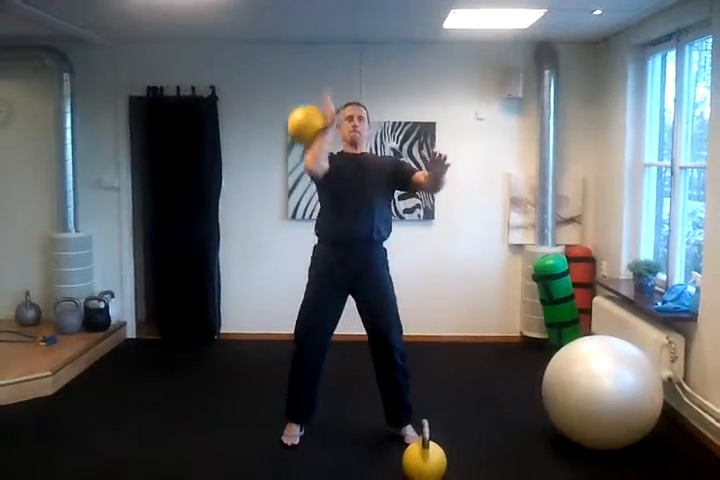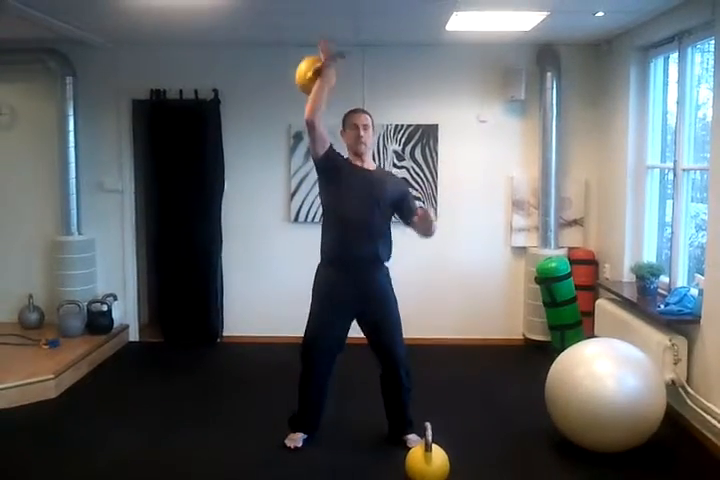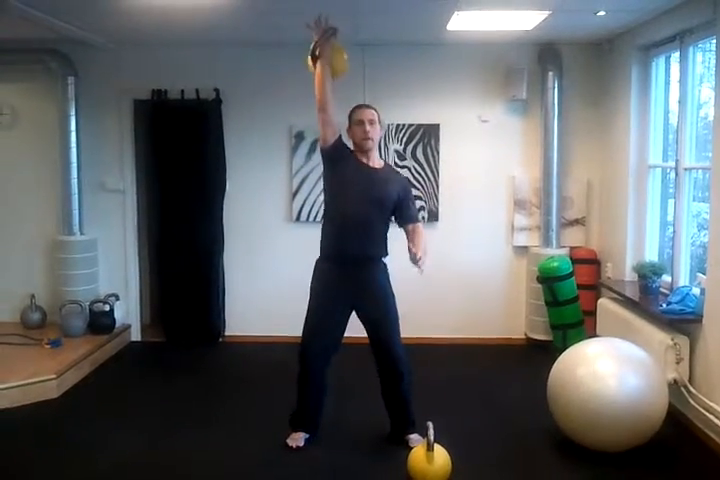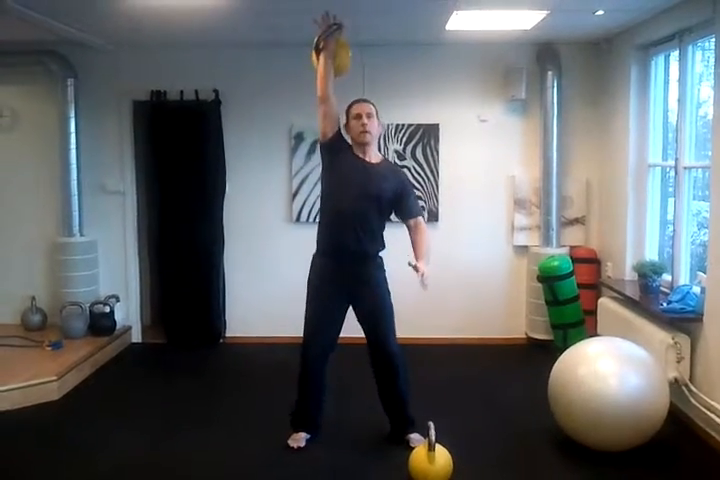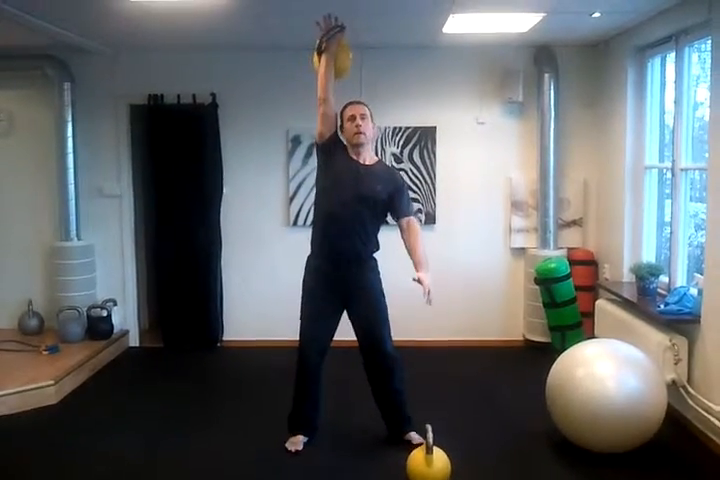
dt=0.2s
person 1, frame 1
left shoulder: (387, 166)
right shoulder: (330, 159)
left elbow: (429, 185)
right elbow: (312, 166)
left wrist: (437, 170)
right wrist: (326, 126)
left hip: (371, 259)
right hip: (330, 258)
left knee: (389, 341)
right knee: (308, 339)
left ankle: (401, 419)
right ankle: (297, 418)
person 1, frame 2
left shoulder: (393, 182)
right shoulder: (331, 167)
left elbow: (422, 228)
right elbow: (311, 121)
left wrist: (426, 220)
right wrist: (326, 75)
left hip: (375, 277)
right hip: (334, 275)
left knee: (394, 356)
right knee: (316, 354)
left ankle: (403, 428)
right ankle: (303, 426)
person 1, frame 3
left shoulder: (397, 181)
right shoulder: (337, 160)
left elbow: (413, 228)
right elbow: (323, 106)
left wrist: (418, 248)
right wrist: (323, 56)
left hip: (373, 274)
right hip: (331, 271)
left knee: (393, 355)
right knee: (314, 352)
left ankle: (405, 427)
right ankle: (304, 425)
person 1, frame 4
left shoulder: (395, 177)
right shoulder: (335, 155)
left elbow: (415, 221)
right elbow: (324, 100)
left wrist: (420, 258)
right wrist: (326, 51)
left hip: (368, 270)
right hip: (328, 267)
left knee: (387, 351)
right knee: (314, 350)
left ankle: (404, 426)
right ankle: (304, 424)
person 1, frame 5
left shoulder: (389, 178)
right shoulder: (329, 156)
left elbow: (408, 223)
right elbow: (323, 101)
left wrist: (422, 267)
right wrist: (328, 52)
left hip: (363, 271)
right hip: (322, 269)
left knee: (381, 351)
right knee: (310, 351)
left ankle: (400, 425)
right ankle: (302, 427)
